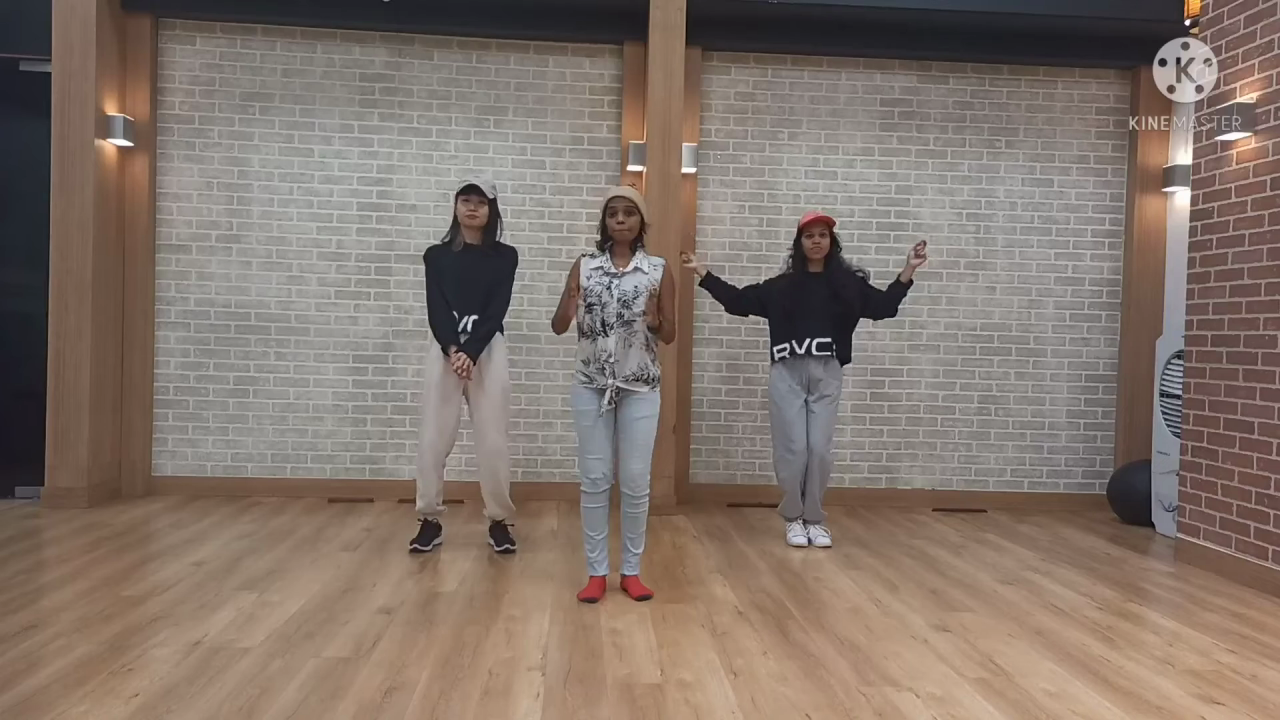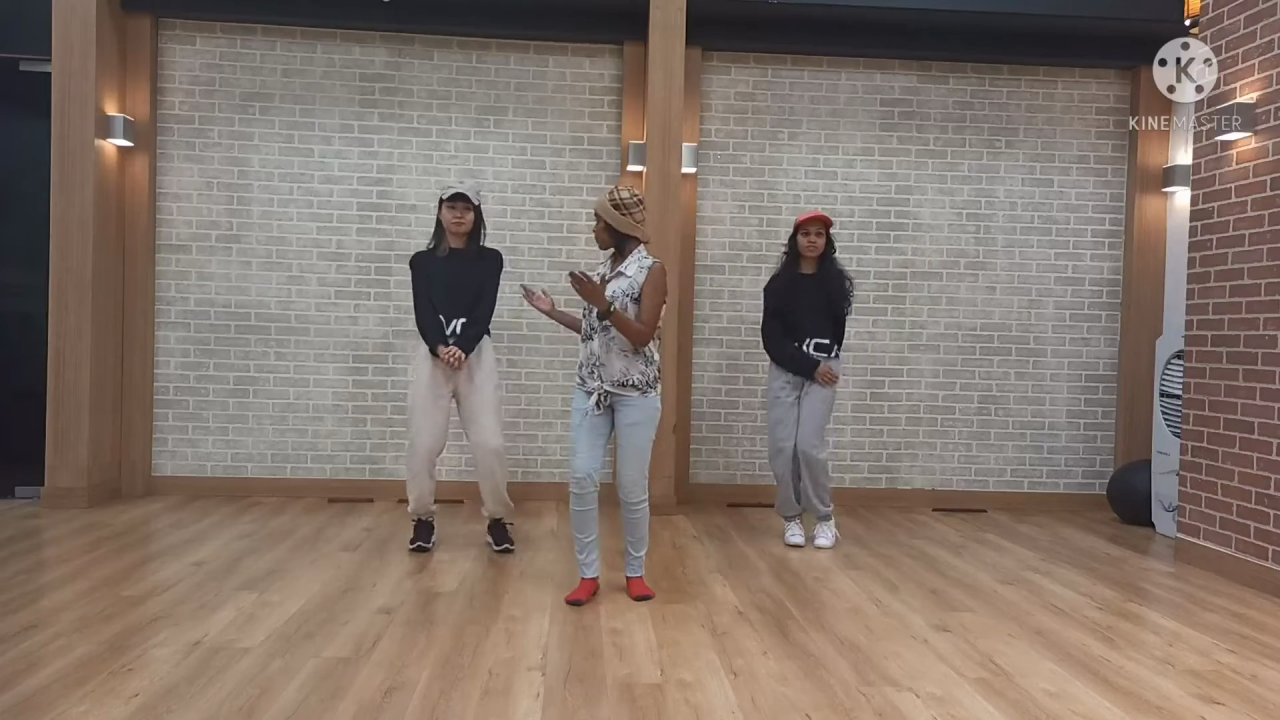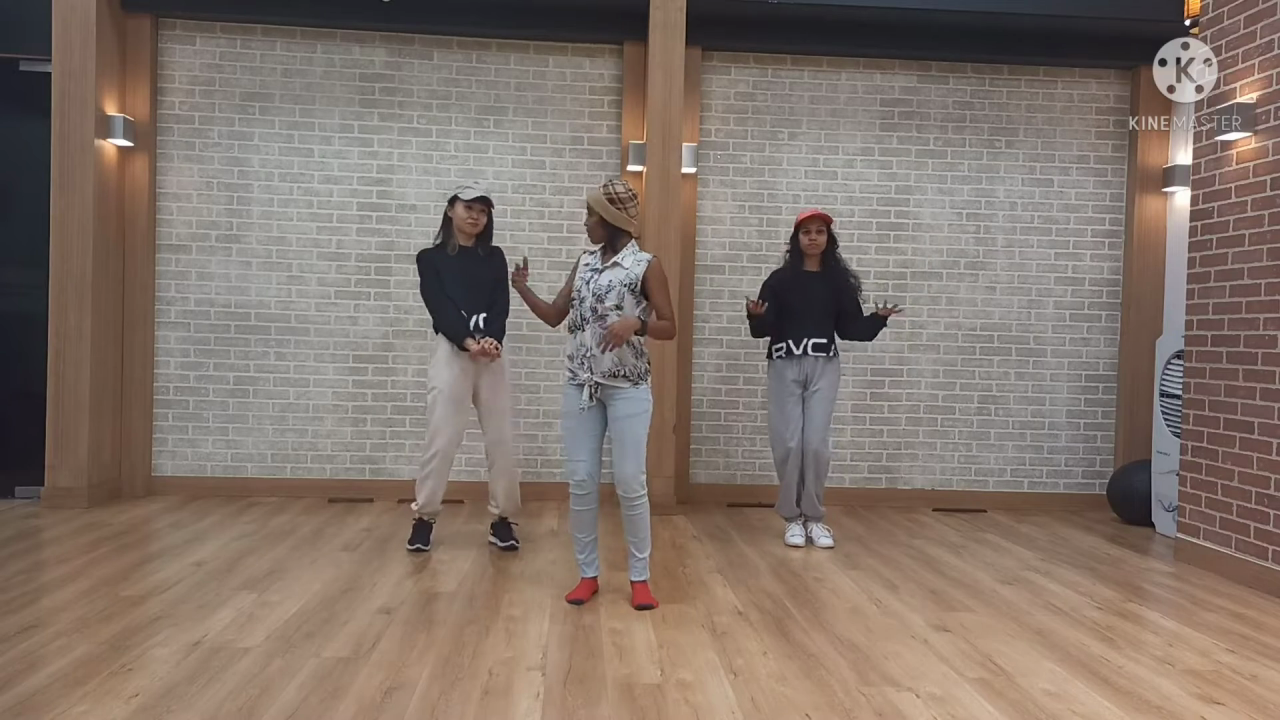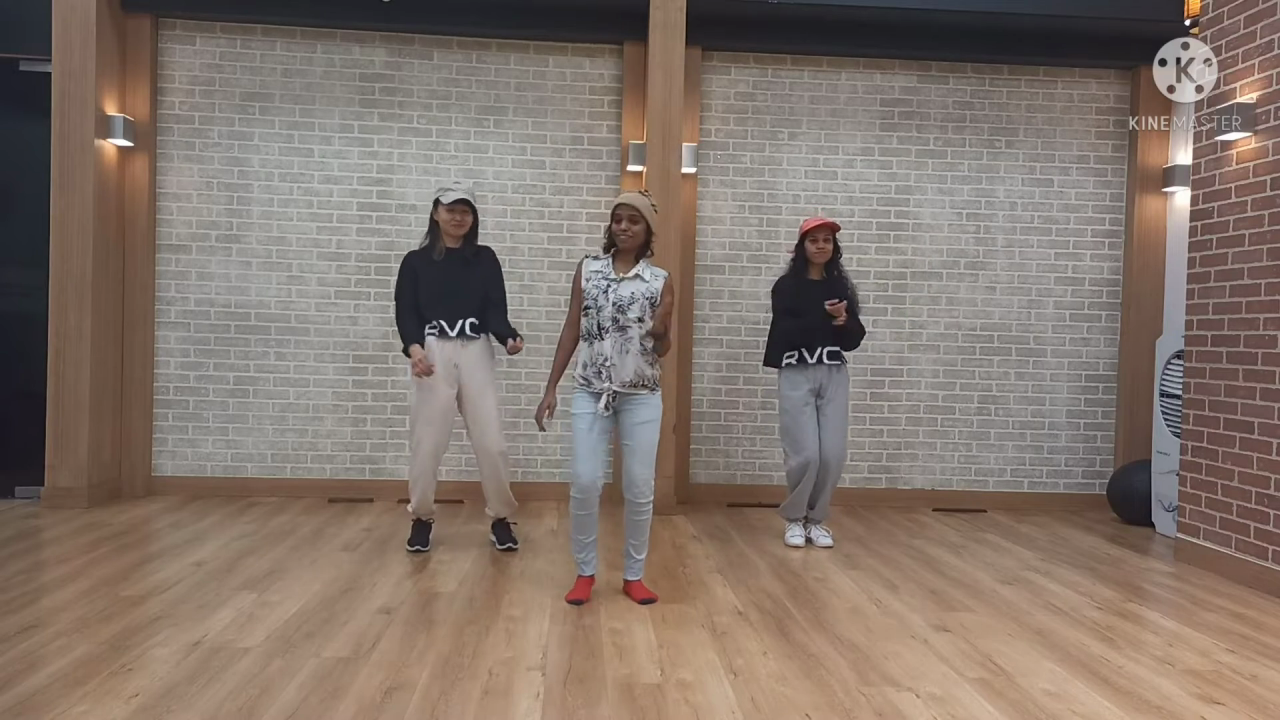
dt=0.7s
person 1, frame 1
left shoulder: (658, 270)
right shoulder: (584, 266)
left elbow: (669, 336)
right elbow: (558, 328)
left wrist: (654, 320)
right wrist: (569, 309)
left hip: (640, 387)
right hip: (592, 385)
left knee: (636, 481)
right knee: (594, 478)
left ankle: (631, 571)
right ankle: (597, 572)
person 1, frame 2
left shoulder: (651, 271)
right shoulder: (604, 269)
left elbow: (641, 336)
left wrist: (602, 305)
right wrist: (552, 312)
left hip: (636, 393)
right hip: (590, 388)
left knee: (631, 487)
right knee: (582, 478)
left ankle: (635, 572)
right ankle: (589, 574)
person 1, frame 3
left shoulder: (646, 265)
right shoulder: (585, 263)
left elbow: (669, 328)
right elbow: (555, 316)
left wrist: (636, 323)
right wrist: (524, 290)
left hip: (628, 387)
right hip: (580, 385)
left knee: (630, 481)
right knee: (580, 480)
left ankle: (639, 577)
right ankle: (588, 574)
person 1, frame 4
left shoulder: (659, 280)
right shoulder: (588, 269)
left elbow: (662, 348)
right elbow: (572, 331)
left wrist: (663, 330)
right wrist: (550, 388)
left hip: (640, 395)
right hip: (589, 390)
left knee: (639, 489)
right knee: (585, 483)
left ankle: (633, 575)
right ankle: (585, 572)
person 2, frame 1
left shoulder: (505, 256)
right shoulder: (437, 255)
left elbow: (497, 309)
right elbow: (435, 309)
left wrist: (471, 353)
right wrist: (452, 350)
left hip: (488, 351)
right hip: (444, 350)
left knee: (493, 440)
right knee: (433, 439)
left ankle: (498, 522)
right ankle: (430, 521)
person 2, frame 2
left shoulder: (490, 260)
right shoulder: (423, 261)
left elbow: (485, 310)
right elbow: (422, 312)
left wrist: (461, 348)
right wrist: (441, 348)
left hip: (477, 353)
right hip: (432, 353)
left knee: (489, 442)
right knee: (424, 442)
left ankle: (497, 520)
right ankle: (423, 520)
person 2, frame 3
left shoulder: (494, 257)
right shoulder: (431, 259)
left elbow: (501, 306)
right elbow: (440, 307)
left wrist: (492, 340)
right wrist: (469, 342)
left hip: (492, 351)
right hip: (451, 351)
left knee: (501, 440)
right knee: (442, 439)
left ankle: (501, 519)
right ankle: (424, 518)
person 2, frame 4
left shoulder: (485, 259)
right shoulder: (416, 262)
left elbow: (495, 307)
right elbow: (406, 312)
left wrist: (508, 337)
right wrist: (414, 349)
left hip: (476, 353)
right hip: (433, 353)
left knee: (491, 443)
right knee: (426, 443)
left ankle: (500, 520)
right ankle: (422, 520)
person 3, frame 1
left shoulder: (846, 282)
right shoulder: (783, 284)
left elbow: (881, 306)
right elbow: (739, 301)
left wrist: (906, 274)
right wrist: (705, 274)
left hip: (827, 372)
right hip: (787, 371)
left knee: (819, 450)
right knee: (791, 448)
left ankle: (814, 519)
right ankle: (793, 518)
person 3, frame 2
left shoulder: (834, 282)
right shoulder: (780, 283)
left elbow: (837, 331)
right elbow: (772, 335)
left wrist: (826, 365)
right wrist: (808, 367)
left hip: (824, 368)
right hip: (785, 371)
left knee: (809, 447)
right knee: (782, 446)
left ankle: (825, 518)
right ankle: (792, 517)
person 3, frame 3
left shoulder: (839, 280)
right shoulder: (780, 279)
left elbow: (849, 327)
right elbow: (763, 327)
left wrist: (877, 318)
right wrist: (755, 315)
left hip: (824, 367)
right hip: (785, 366)
left knee: (815, 444)
right knee: (787, 443)
left ankle: (814, 517)
right ankle: (792, 518)
person 3, frame 4
left shoulder: (839, 287)
right shoulder: (787, 286)
left elbow: (854, 339)
right elbow: (786, 333)
left wrist: (844, 322)
right wrist: (824, 316)
left hip: (834, 375)
right hip: (796, 375)
left knee: (834, 455)
right knee: (806, 454)
left ankle: (816, 519)
right ankle: (794, 518)
